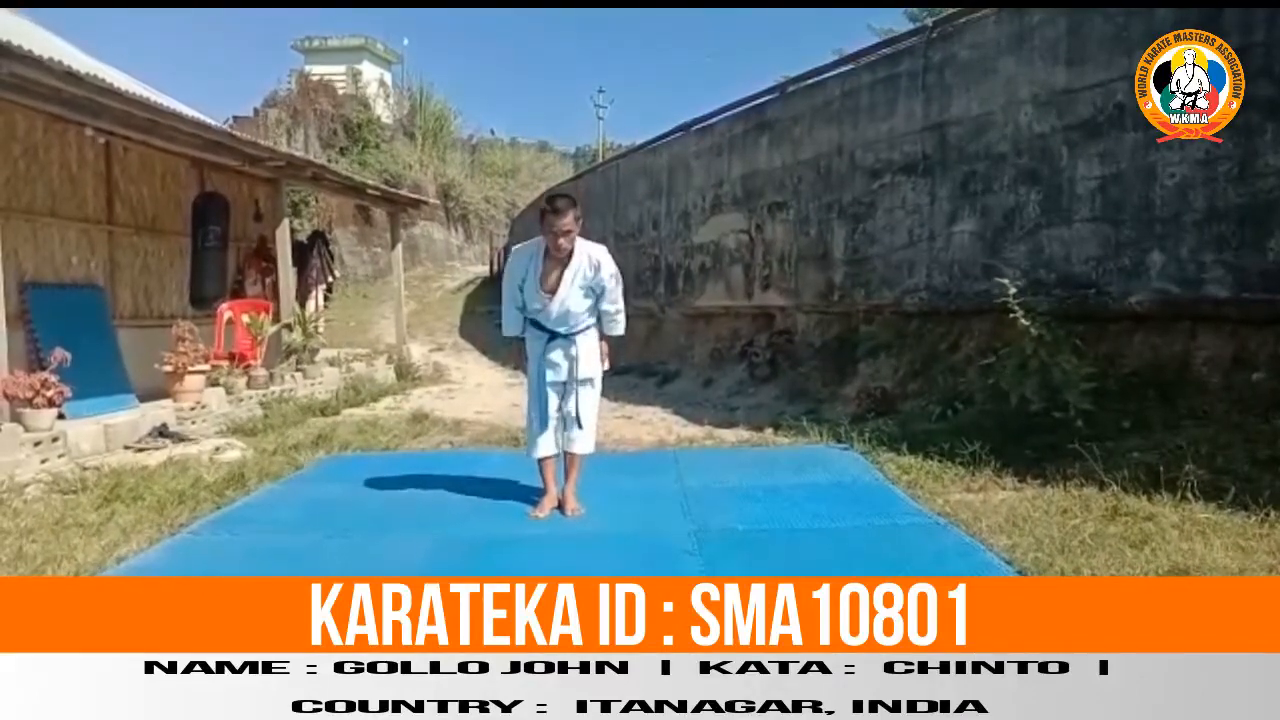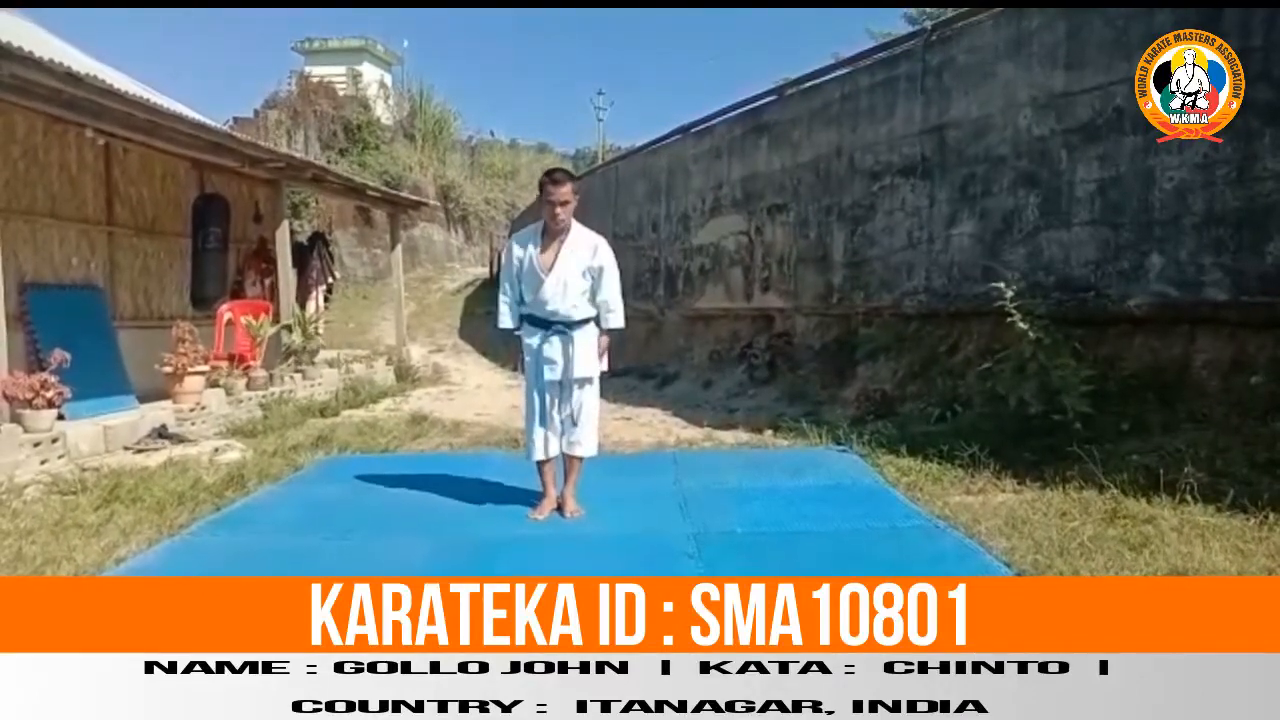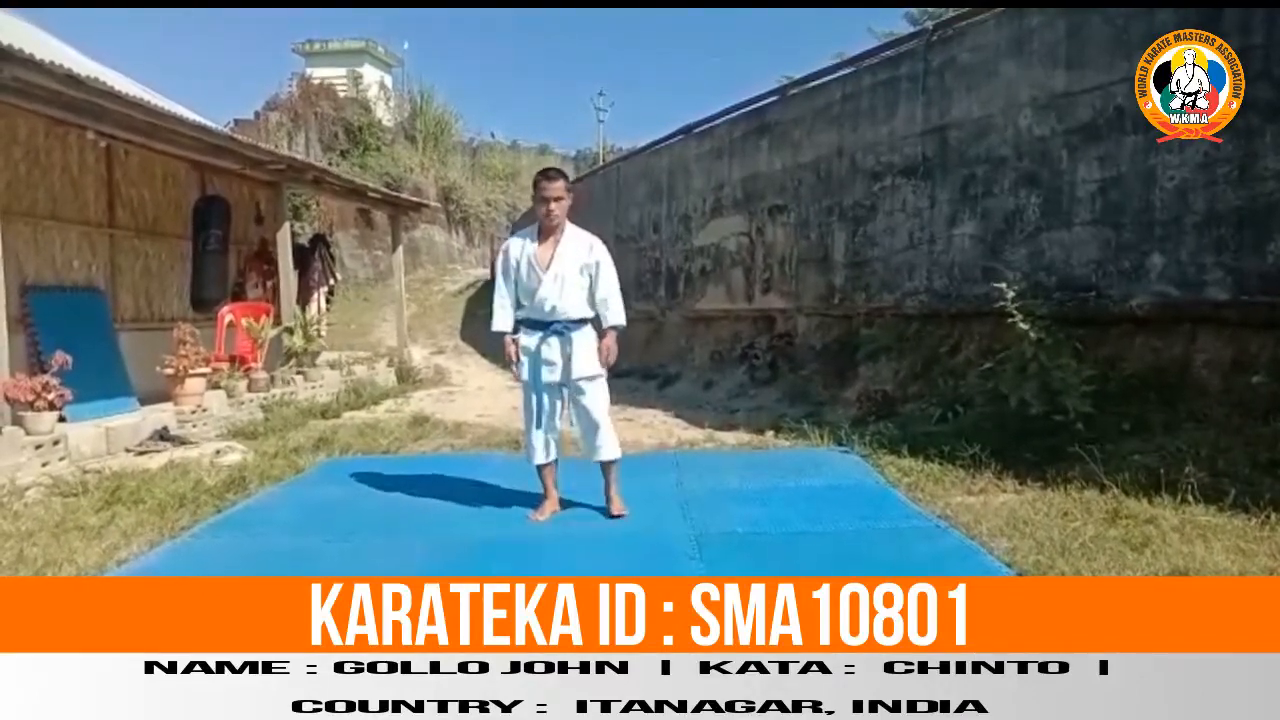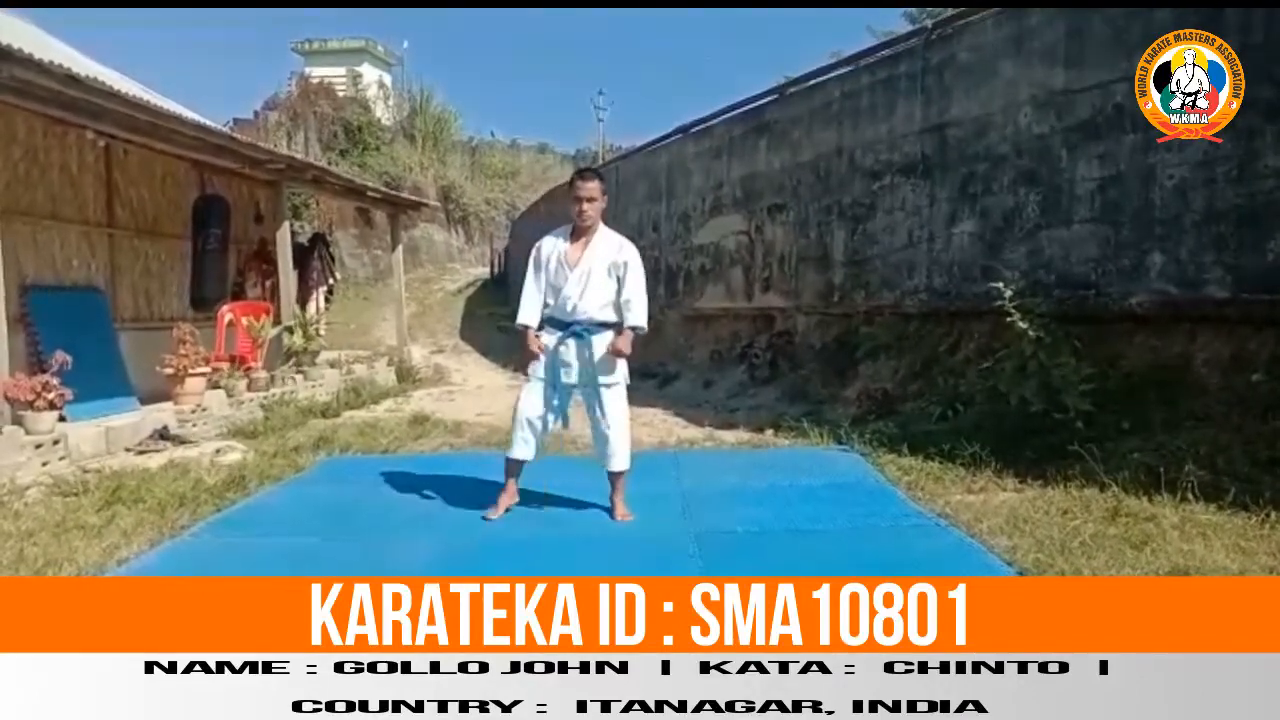
dt=0.7s
person 1, frame 1
left shoulder: (597, 259)
right shoulder: (521, 257)
left elbow: (611, 303)
right elbow: (512, 302)
left wrist: (605, 340)
right wrist: (517, 342)
left hip: (583, 343)
right hip: (541, 343)
left knee: (580, 415)
right knee: (542, 415)
left ankle: (570, 490)
right ankle: (549, 491)
person 1, frame 2
left shoulder: (594, 245)
right shoulder: (519, 244)
left elbow: (608, 295)
right elbow: (509, 294)
left wrist: (605, 336)
right wrist: (516, 337)
left hip: (580, 339)
right hip: (538, 340)
left knee: (580, 415)
right knee: (540, 416)
left ankle: (569, 492)
right ankle: (548, 493)
person 1, frame 3
left shoulder: (589, 245)
right shoulder: (514, 247)
left elbow: (607, 291)
right elbow: (505, 294)
left wrist: (610, 333)
right wrist: (507, 337)
left hip: (580, 341)
right hip: (535, 342)
left knee: (596, 415)
right knee: (539, 420)
left ankle: (612, 491)
right ankle: (550, 496)
person 1, frame 4
left shoulder: (621, 248)
right shoulder: (548, 245)
left elbow: (634, 295)
right elbow: (534, 291)
left wrist: (627, 333)
right wrist: (529, 332)
left hip: (600, 343)
right hip: (554, 341)
left knee: (611, 421)
right knee: (529, 411)
left ankle: (618, 498)
right ankle: (510, 489)
